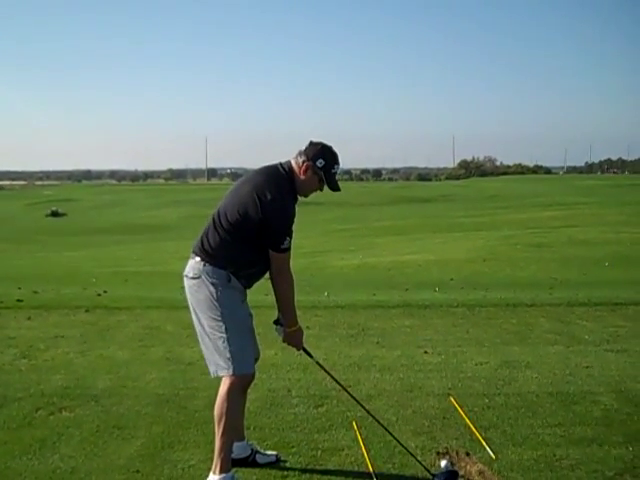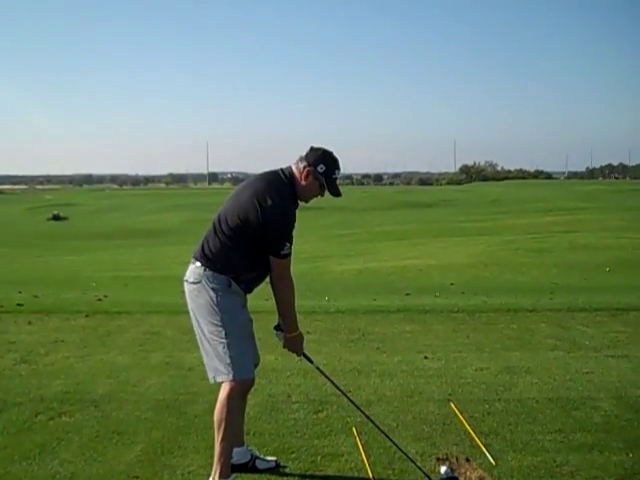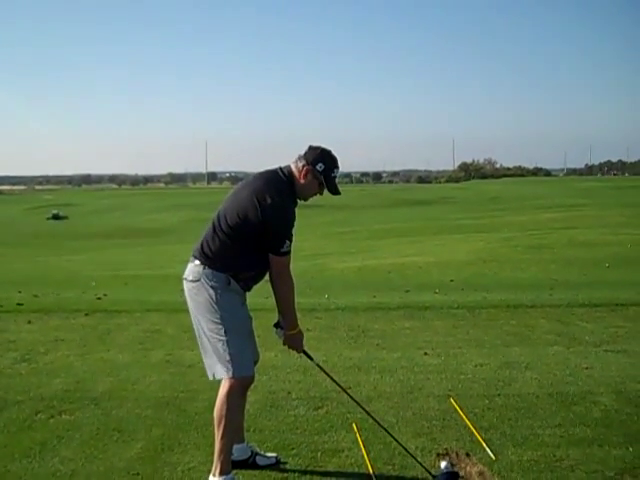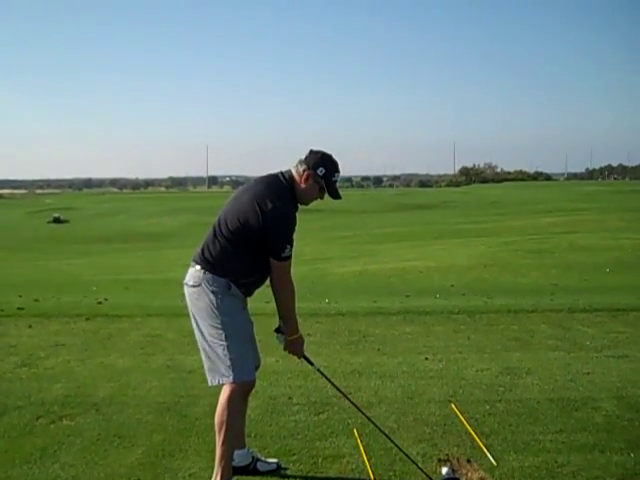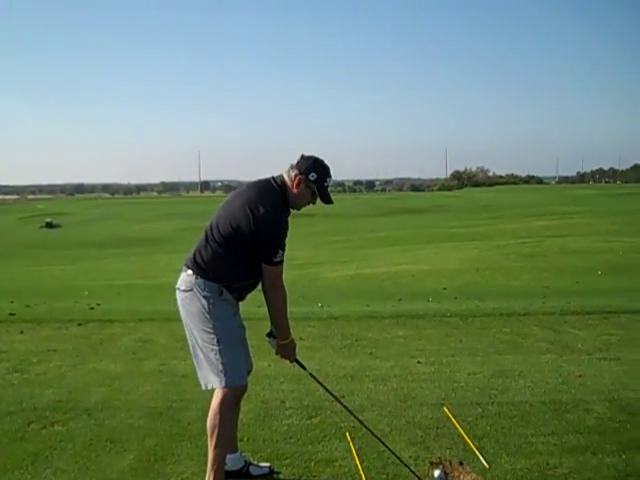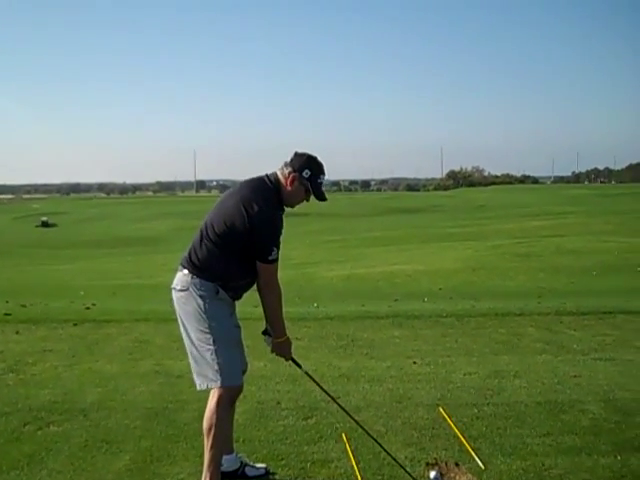
dt=0.2s
person 1, frame 1
left shoulder: (270, 178)
right shoulder: (278, 198)
right elbow: (280, 271)
right wrist: (292, 324)
left hip: (219, 276)
right hip: (215, 280)
left knee: (243, 367)
right knee: (237, 373)
left ankle: (237, 447)
person 1, frame 2
left shoulder: (270, 184)
right shoulder: (278, 203)
right elbow: (281, 277)
right wrist: (292, 329)
left hip: (219, 282)
right hip: (215, 285)
left knee: (243, 372)
right knee: (237, 379)
left ankle: (237, 453)
person 1, frame 3
left shoulder: (269, 183)
right shoulder: (278, 202)
right elbow: (280, 274)
right wrist: (292, 327)
left hip: (219, 279)
right hip: (214, 283)
left knee: (243, 369)
right knee: (237, 375)
left ankle: (237, 450)
person 1, frame 4
left shoulder: (270, 187)
right shoulder: (279, 207)
right elbow: (281, 279)
right wrist: (292, 332)
left hip: (219, 285)
right hip: (215, 288)
left knee: (244, 375)
right knee: (237, 381)
person 1, frame 5
left shoulder: (262, 192)
right shoulder: (271, 212)
right elbow: (273, 285)
right wrist: (284, 336)
left hip: (212, 290)
right hip: (207, 293)
left knee: (236, 379)
right knee: (229, 386)
person 1, frame 6
left shoulder: (256, 190)
right shoulder: (265, 210)
right elbow: (268, 283)
right wrist: (280, 335)
left hip: (207, 289)
right hip: (203, 292)
left knee: (232, 380)
right knee: (225, 386)
